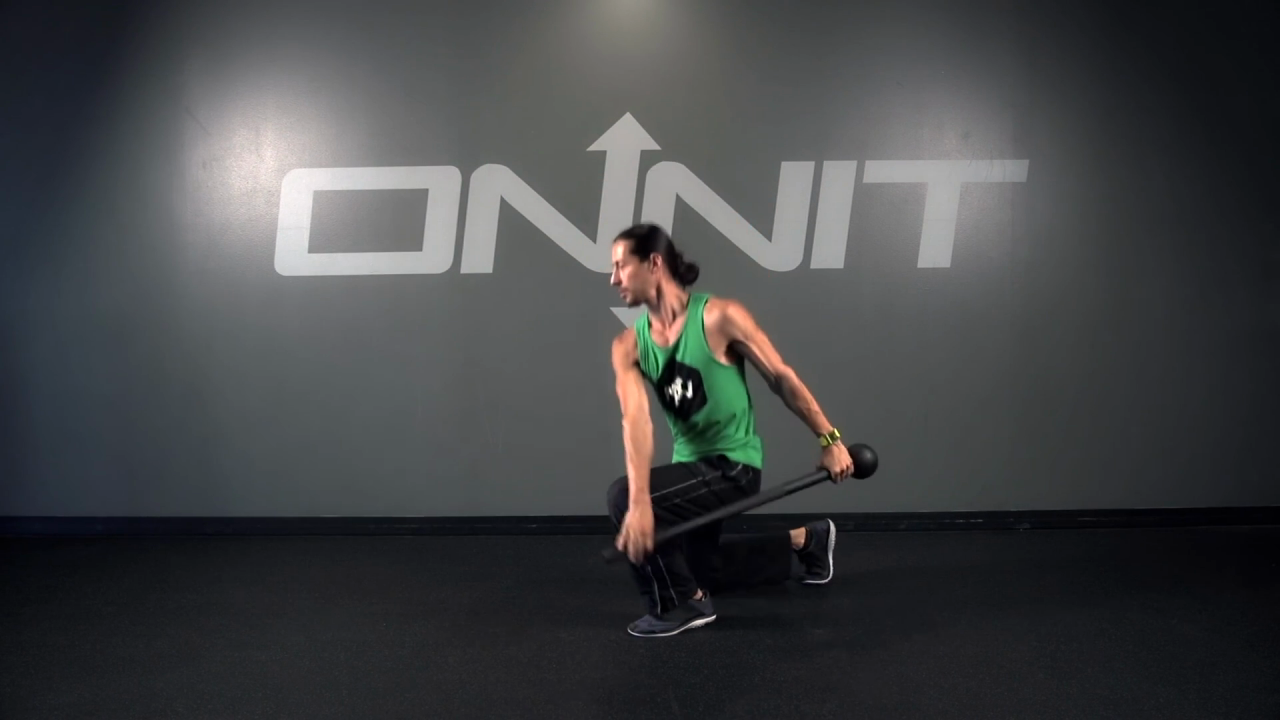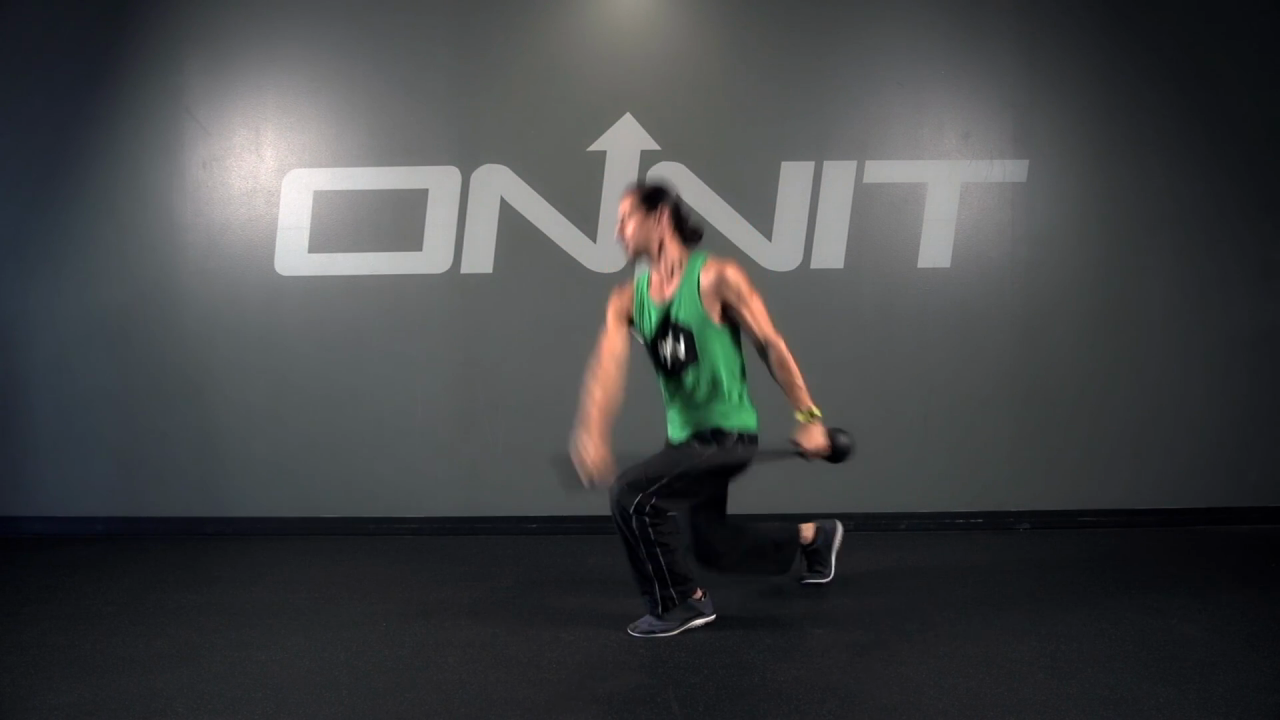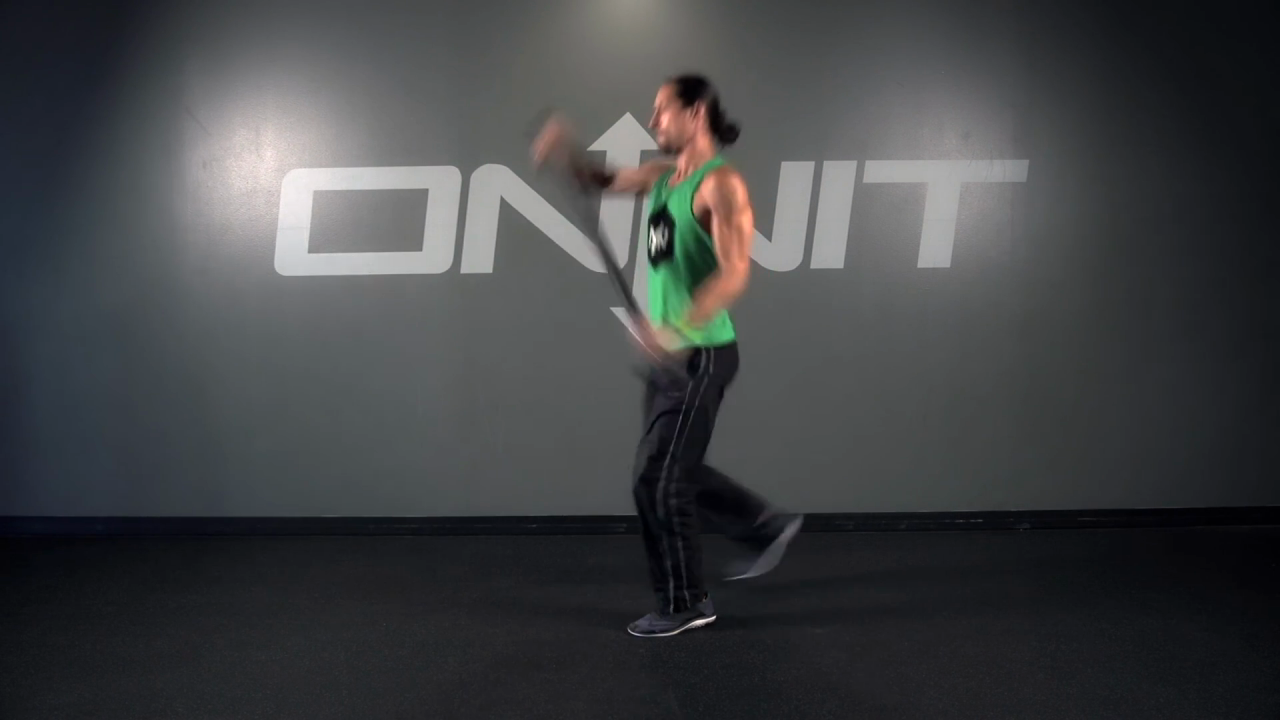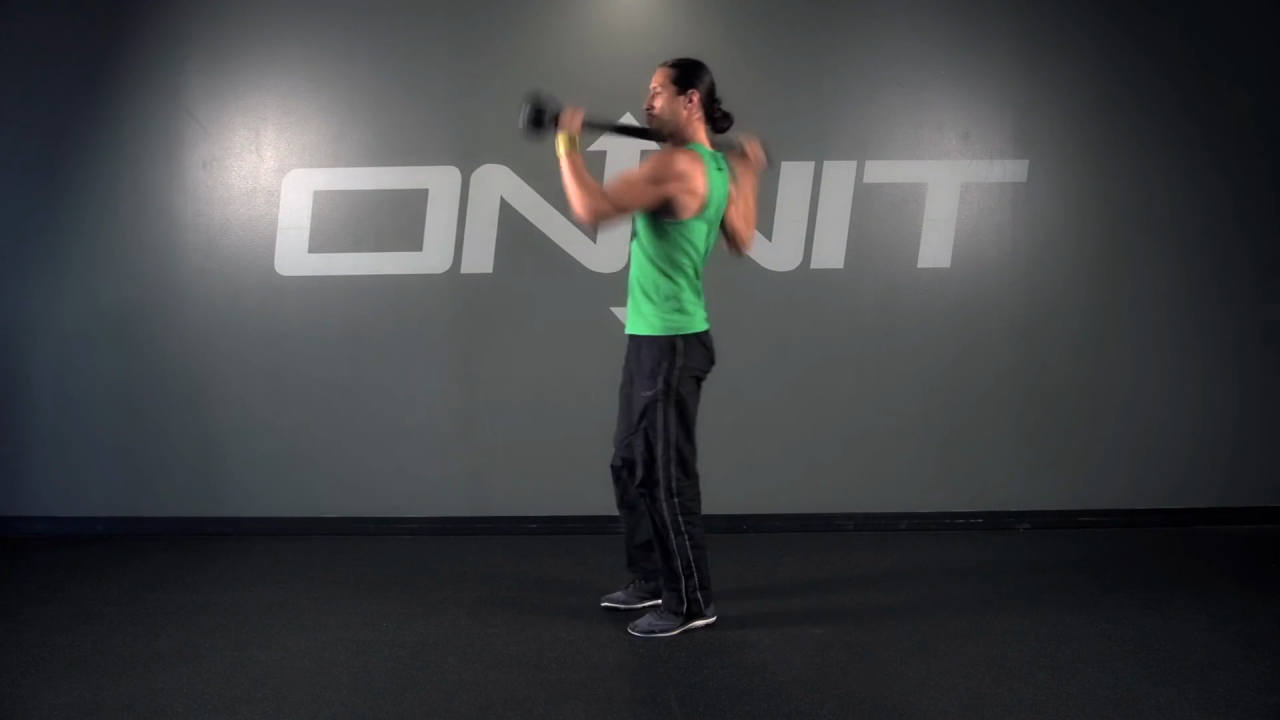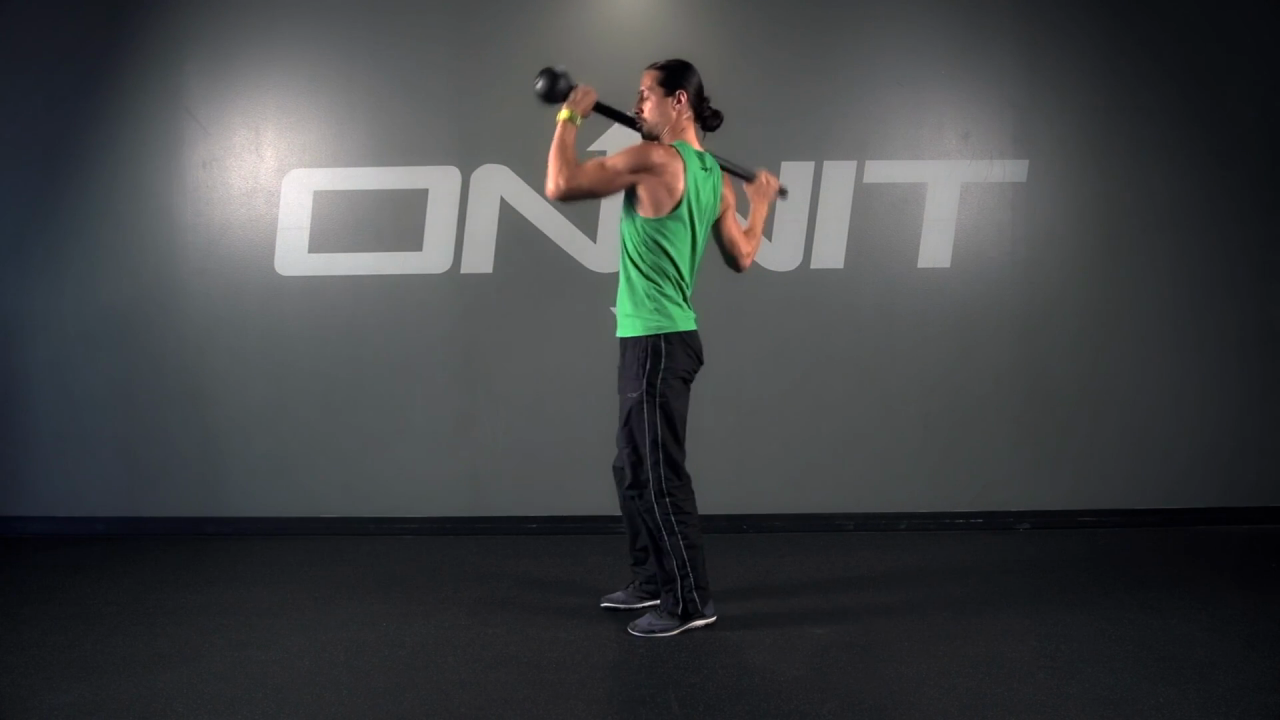
dt=0.3s
person 1, frame 1
left shoulder: (719, 316)
right shoulder: (628, 346)
left elbow: (782, 377)
right elbow: (636, 421)
left wrist: (829, 440)
right wrist: (637, 503)
left hip: (734, 464)
right hip: (691, 462)
left knee: (617, 495)
right knee: (703, 567)
left ankle: (683, 603)
right ankle: (807, 541)
person 1, frame 2
left shoulder: (716, 278)
right shoulder: (627, 302)
left elbow: (773, 346)
right elbow: (609, 368)
left wrist: (808, 417)
right wrist: (593, 436)
left hip: (726, 434)
right hip: (685, 437)
left knee: (631, 494)
right knee: (712, 549)
left ankle: (681, 604)
right ankle: (812, 539)
person 1, frame 3
left shoulder: (722, 184)
right shoulder: (665, 174)
left elbow: (734, 272)
right elbow: (604, 180)
left wrist: (679, 327)
right wrist: (568, 149)
left hip: (700, 358)
right hip: (668, 357)
left knee: (659, 482)
right knee: (681, 472)
left ankle: (685, 602)
right ankle: (766, 527)
person 1, frame 4
left shoulder: (674, 164)
right shoulder: (721, 171)
left elbow: (590, 210)
right elbow: (742, 240)
left wrist: (568, 140)
right wrist: (749, 174)
left hip: (671, 342)
right hip: (654, 337)
left knee: (665, 475)
right knee: (631, 467)
left ankle: (691, 602)
right ankle: (652, 579)
person 1, frame 5
left shoulder: (654, 160)
right shoulder: (714, 177)
left elbow: (559, 186)
right elbow: (742, 256)
left wrist: (570, 116)
right wrist: (761, 201)
left hip: (655, 342)
right hip: (657, 338)
left knee: (657, 476)
right knee: (633, 471)
left ankle: (690, 601)
right ankle: (654, 580)
